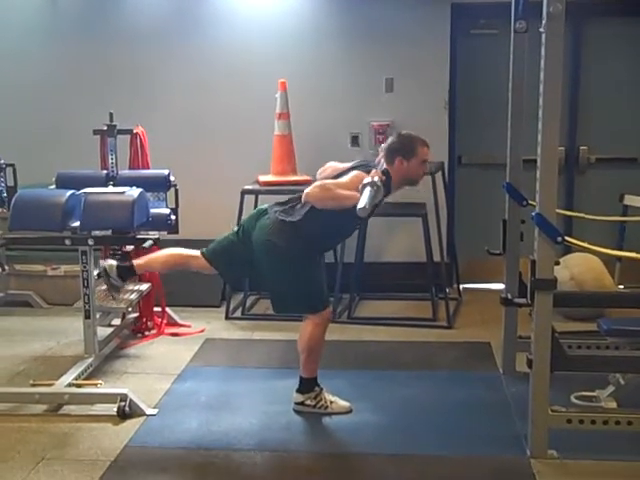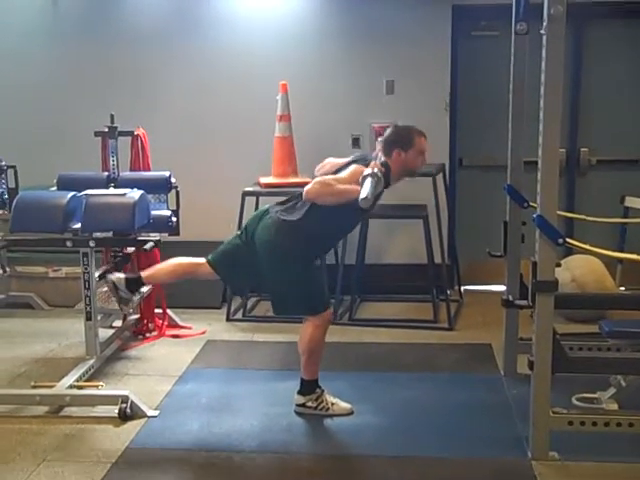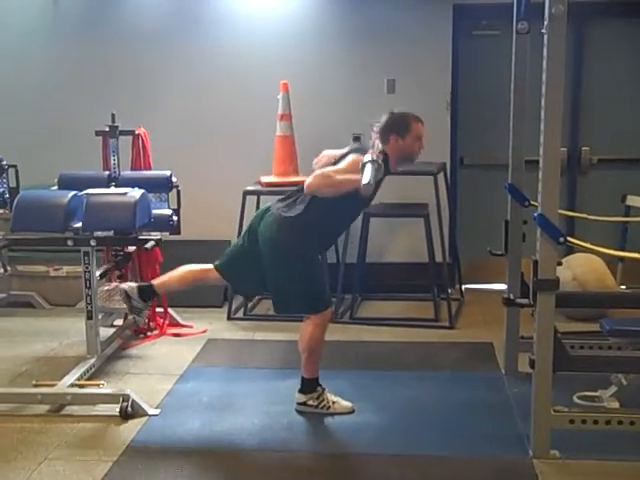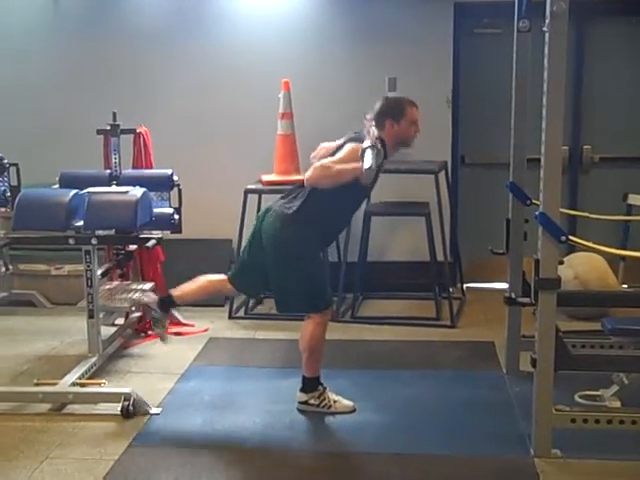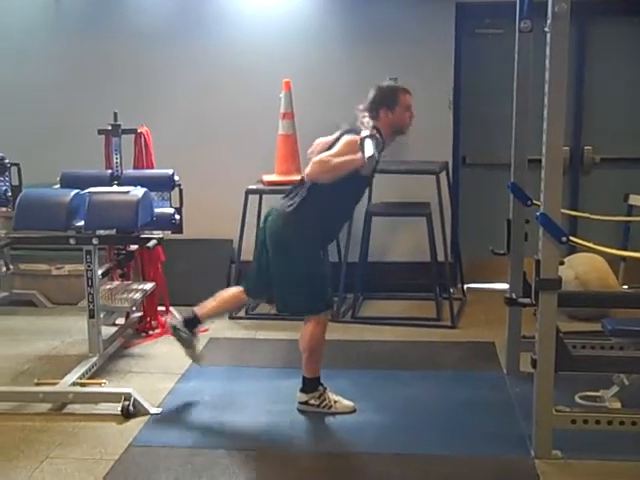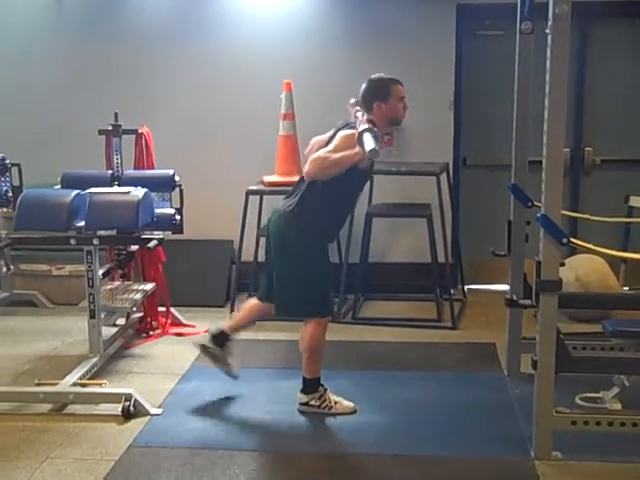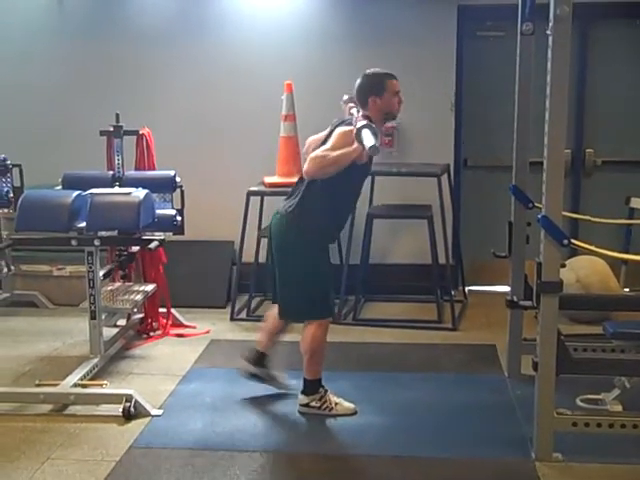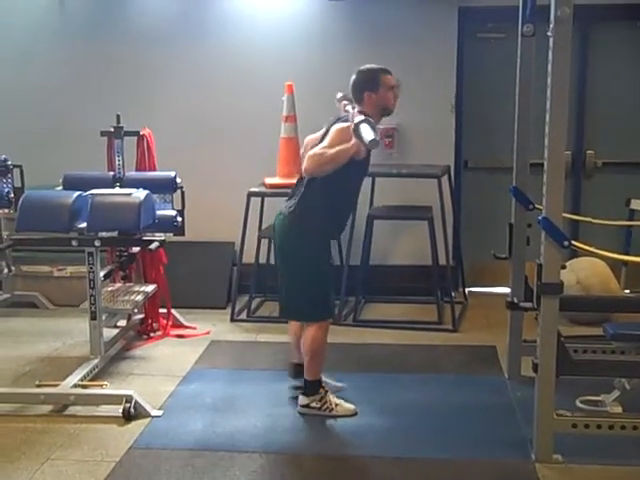
dt=0.1s
person 1, frame 1
left shoulder: (369, 170)
right shoulder: (367, 178)
left elbow: (324, 172)
right elbow: (313, 192)
right wrist: (359, 198)
left hip: (268, 223)
right hip: (283, 243)
left knee: (200, 259)
right knee: (318, 314)
left ankle: (122, 270)
right ankle: (307, 394)
person 1, frame 2
left shoulder: (369, 164)
right shoulder: (367, 174)
left elbow: (323, 167)
right elbow: (313, 189)
right wrist: (359, 191)
left hip: (270, 223)
right hip: (285, 242)
left knee: (205, 268)
right knee: (319, 315)
left ankle: (131, 282)
right ankle: (308, 396)
person 1, frame 3
left shoulder: (362, 153)
right shoulder: (364, 162)
left elbow: (322, 162)
right elbow: (314, 183)
right wrist: (361, 181)
left hip: (274, 223)
right hip: (290, 239)
left knee: (218, 274)
right knee: (318, 313)
left ankle: (143, 293)
right ankle: (310, 395)
person 1, frame 4
left shoulder: (363, 142)
right shoulder: (365, 149)
left elbow: (320, 153)
right elbow: (315, 175)
right wrist: (362, 169)
left hip: (278, 220)
right hip: (293, 235)
left knee: (233, 284)
right knee: (319, 312)
left ankle: (163, 303)
right ankle: (311, 393)
person 1, frame 5
left shoulder: (356, 134)
right shoulder: (357, 140)
left elbow: (317, 149)
right elbow: (314, 170)
right wrist: (359, 159)
left hip: (284, 222)
right hip: (298, 232)
left knee: (253, 292)
right knee: (318, 313)
left ankle: (189, 323)
right ankle: (311, 394)
person 1, frame 6
left shoulder: (354, 131)
right shoulder: (356, 135)
left elbow: (314, 148)
right elbow: (313, 168)
right wrist: (359, 153)
left hip: (288, 222)
right hip: (300, 232)
left knee: (269, 301)
right knee: (318, 315)
left ankle: (218, 340)
right ankle: (311, 394)
person 1, frame 7
left shoulder: (350, 129)
right shoulder: (351, 131)
left elbow: (309, 146)
right elbow: (311, 167)
right wrist: (354, 151)
left hip: (294, 224)
right hip: (303, 231)
left knee: (289, 303)
right knee: (317, 315)
left ankle: (258, 358)
right ankle: (311, 395)
person 1, frame 8
left shoulder: (349, 125)
right shoulder: (348, 128)
left elbow: (309, 144)
right elbow: (310, 166)
right wrist: (355, 147)
left hip: (297, 224)
right hip: (304, 231)
left knee: (303, 308)
right knee: (318, 316)
left ankle: (299, 372)
right ankle: (312, 396)
